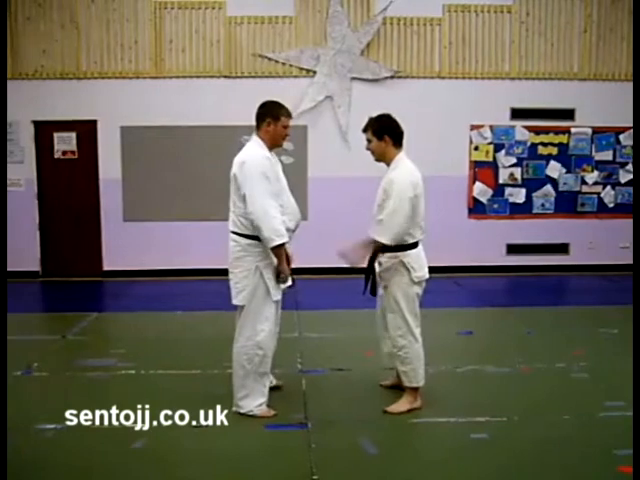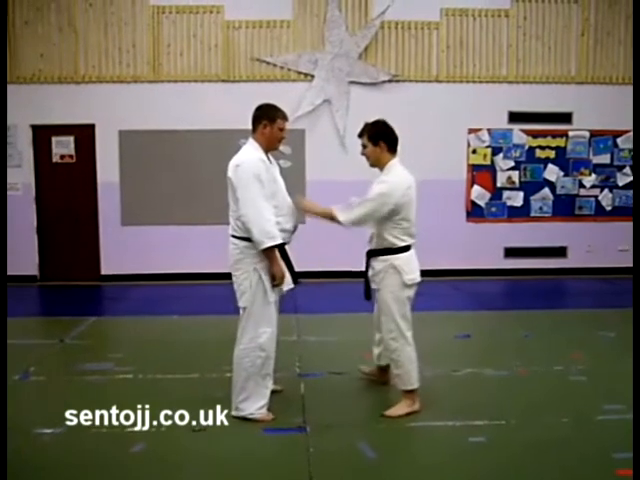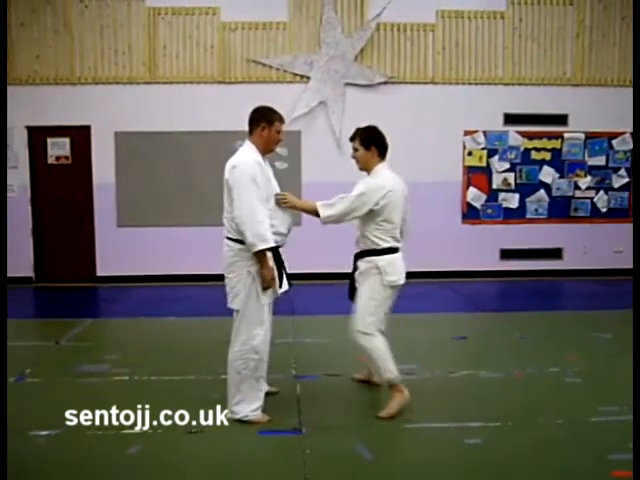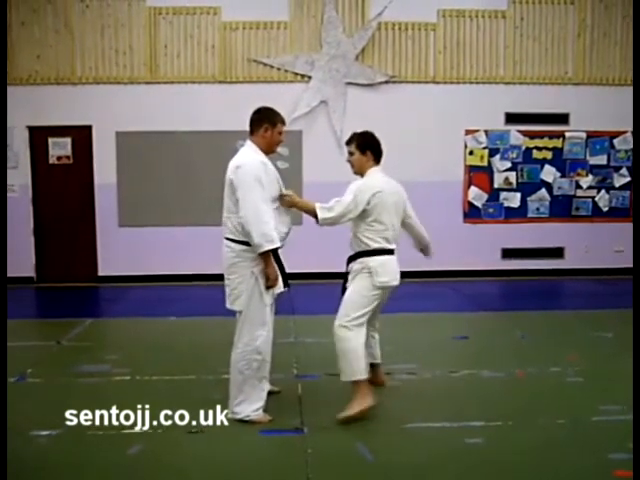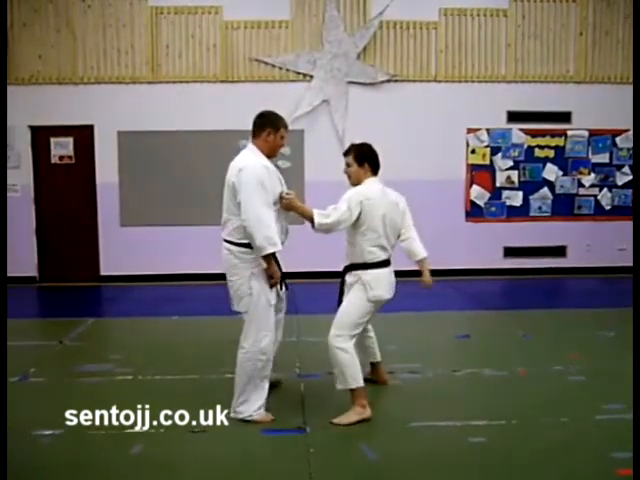
dt=0.7s
person 1, frame 1
left shoulder: (263, 157)
right shoulder: (254, 160)
right elbow: (263, 213)
left wrist: (281, 251)
right wrist: (280, 256)
left hip: (263, 250)
right hip: (254, 253)
left knee: (267, 322)
right knee: (255, 329)
left ankle: (260, 378)
right ankle: (249, 400)
person 1, frame 2
left shoulder: (264, 160)
right shoulder: (249, 162)
right elbow: (256, 216)
left wrist: (275, 257)
right wrist: (274, 260)
left hip: (265, 252)
right hip: (255, 255)
left knee: (265, 324)
right knee: (258, 330)
left ankle: (259, 382)
right ankle: (248, 404)
person 1, frame 3
left shoulder: (256, 162)
right shoulder: (246, 164)
right elbow: (249, 218)
left wrist: (267, 259)
right wrist: (264, 263)
left hip: (258, 253)
right hip: (249, 257)
left knee: (259, 326)
right knee: (251, 332)
left ankle: (254, 384)
right ankle: (243, 406)
person 1, frame 4
left shoulder: (252, 160)
right shoulder: (252, 164)
right elbow: (254, 217)
left wrist: (273, 240)
right wrist: (268, 262)
left hip: (253, 254)
right hip: (250, 257)
left knee: (261, 326)
right knee: (253, 332)
left ankle: (256, 383)
right ankle: (244, 406)
person 1, frame 5
left shoulder: (252, 162)
right shoulder: (253, 167)
right elbow: (256, 219)
left wrist: (282, 200)
right wrist: (271, 262)
left hip: (251, 254)
right hip: (249, 257)
left knee: (274, 314)
right knee: (259, 333)
left ankle: (260, 377)
right ankle: (246, 406)
person 2, frame 1
left shoulder: (401, 177)
right shoulder: (399, 171)
left elbow: (392, 228)
left wrist: (362, 250)
right wrist: (366, 247)
left hip: (402, 261)
right hip: (394, 259)
left knee: (404, 327)
right knee: (388, 322)
left ankle: (413, 394)
right ankle: (402, 376)
person 2, frame 2
left shoulder: (392, 183)
right shoulder: (396, 176)
left elbow: (356, 213)
left wrist: (314, 209)
left hip: (394, 264)
right hip: (390, 261)
left knee: (397, 330)
right knee: (384, 322)
left ankle: (410, 397)
right ankle: (383, 369)
person 2, frame 3
left shoulder: (375, 185)
right shoulder: (395, 182)
left elbow: (338, 209)
right elbow: (402, 222)
left wrist: (297, 204)
left hip: (379, 265)
right hip: (385, 260)
left knee: (364, 329)
right knee: (370, 324)
left ankle: (398, 390)
right ankle: (375, 372)
person 2, frame 4
left shoulder: (364, 186)
right shoulder: (395, 187)
left elbow: (333, 214)
right elbow: (411, 221)
left wrist: (298, 203)
right wrist: (423, 244)
left hip: (371, 267)
right hip: (385, 264)
left knee: (346, 326)
right knee: (367, 321)
left ankle: (362, 394)
right ankle: (375, 373)
person 2, frame 5
left shoulder: (358, 195)
right shoulder: (396, 198)
left elbow: (328, 222)
right elbow: (409, 235)
left wrist: (296, 206)
right wrist: (424, 268)
left hip: (367, 279)
right hip: (380, 275)
left knee: (339, 338)
right knee: (359, 324)
left ankle: (361, 405)
right ankle: (378, 372)
